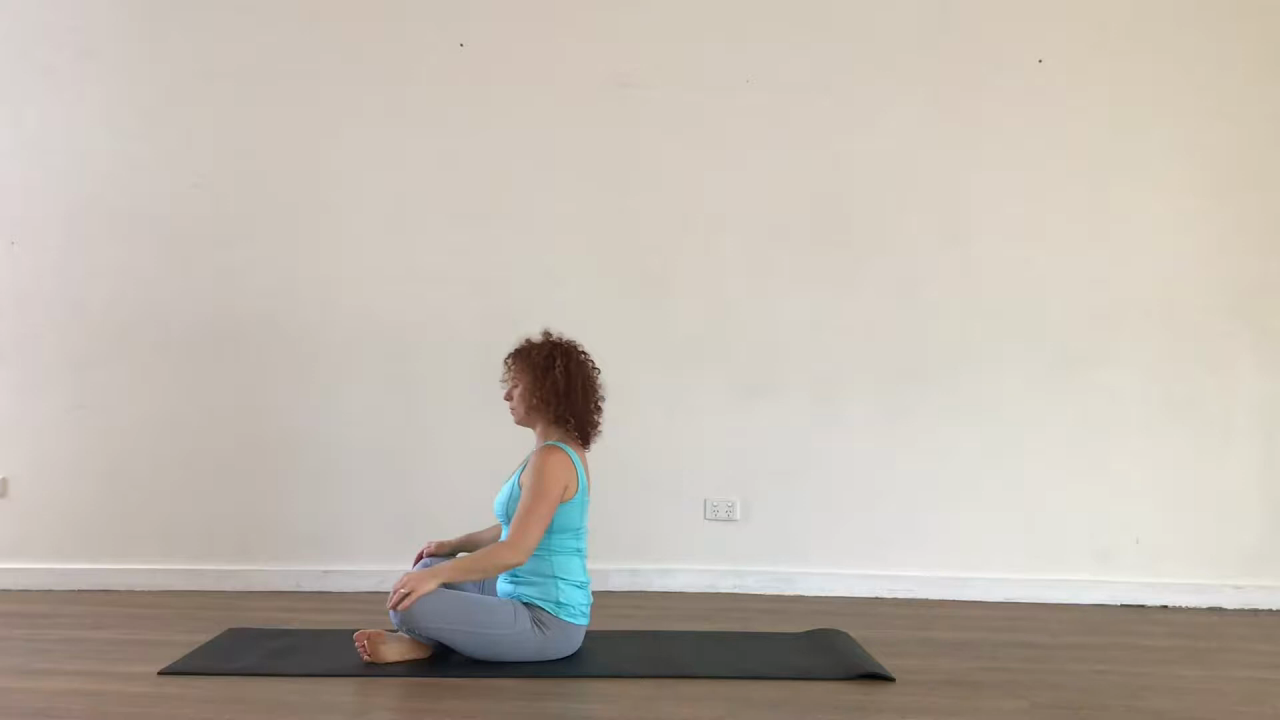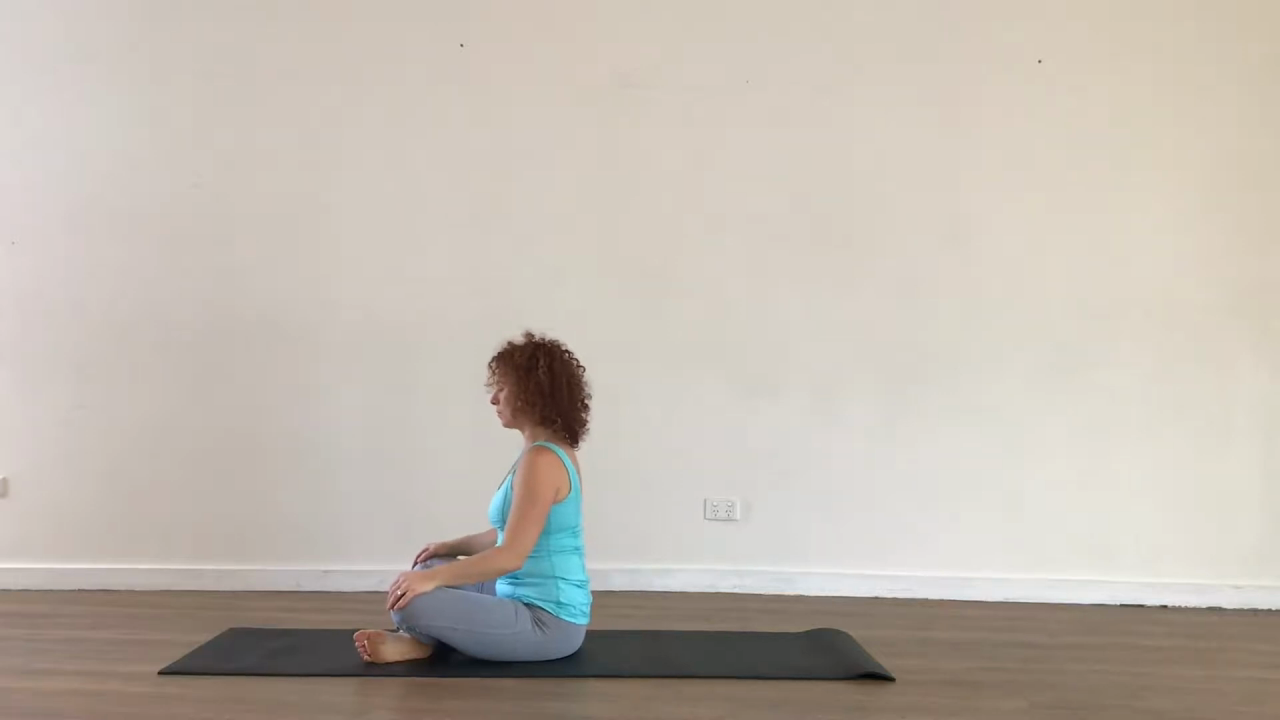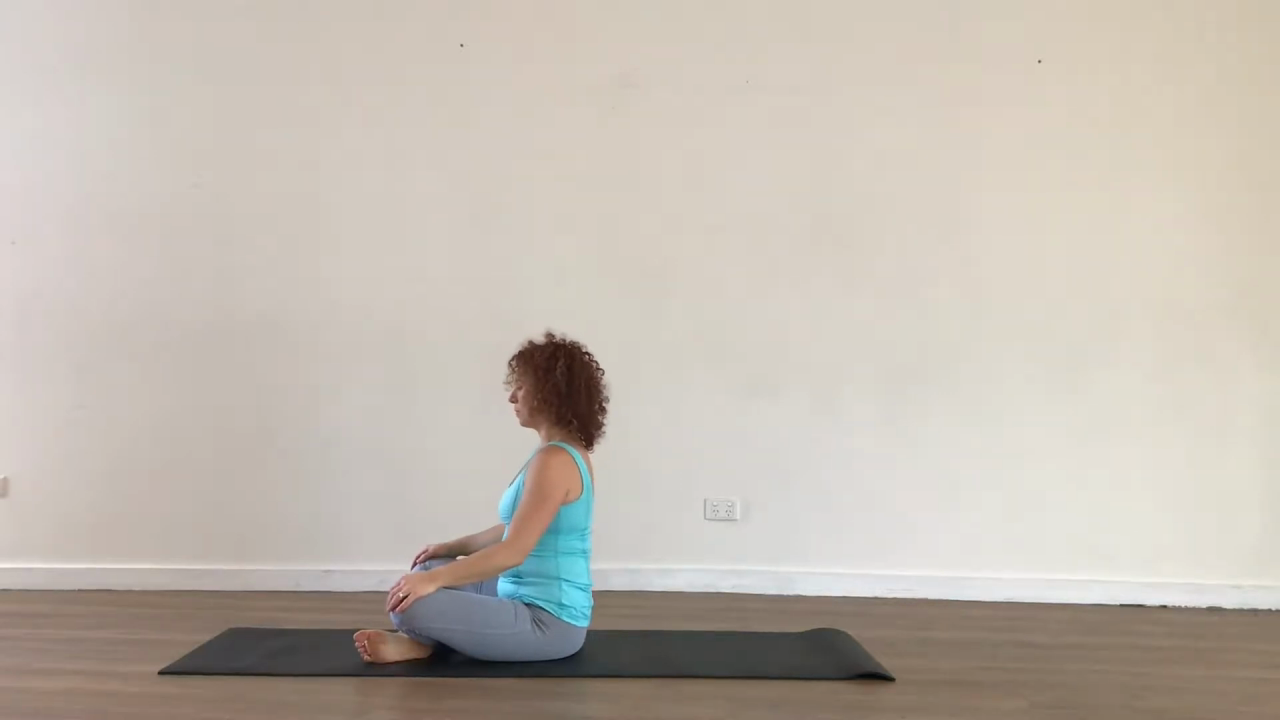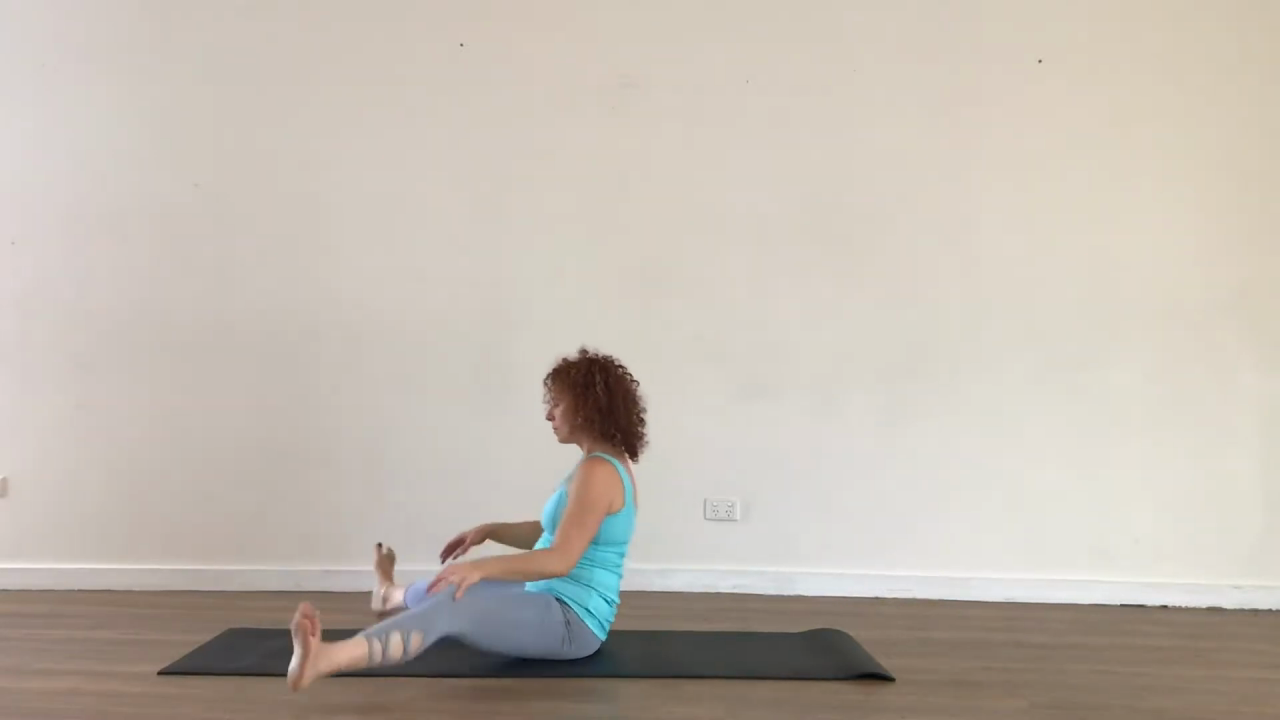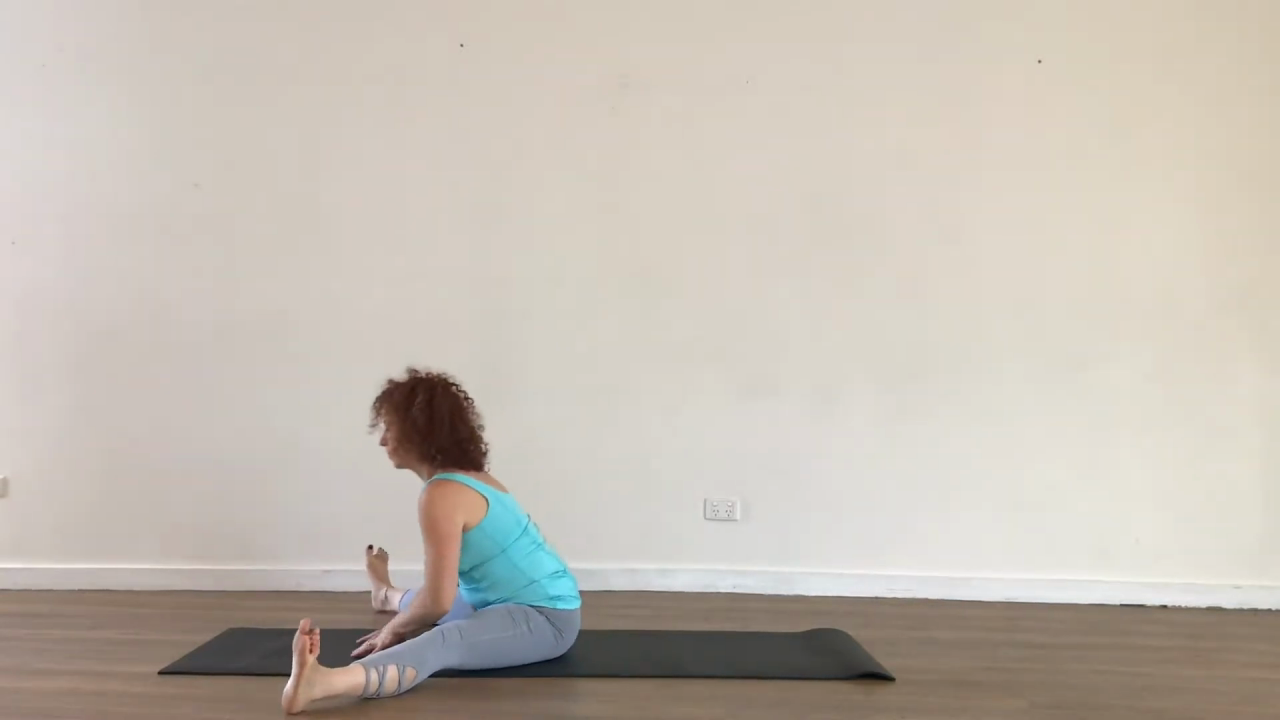
dt=1s
person 1, frame 1
left shoulder: (552, 460)
right shoulder: (558, 452)
left elbow: (515, 552)
right elbow: (515, 529)
left wrist: (437, 575)
right wrist: (454, 544)
left hip: (547, 623)
right hip: (532, 601)
left knee: (411, 604)
right knee: (430, 567)
left ankle: (421, 642)
person 1, frame 2
left shoulder: (541, 460)
right shoulder: (549, 452)
left elbow: (511, 556)
right elbow: (512, 535)
left wrist: (434, 578)
right wrist: (451, 547)
left hip: (547, 622)
right hip: (531, 601)
left knee: (412, 601)
right knee: (429, 567)
left ankle: (419, 642)
person 1, frame 3
left shoulder: (554, 461)
right shoulder: (564, 453)
left elbow: (513, 552)
right elbow: (515, 529)
left wrist: (435, 580)
right wrist: (452, 547)
left hip: (547, 624)
right hip: (534, 604)
left knee: (411, 603)
right knee: (429, 566)
left ankle: (418, 642)
person 1, frame 4
left shoulder: (597, 472)
right shoulder: (604, 462)
left elbow: (561, 561)
right elbow: (550, 532)
left wrist: (480, 567)
right wrist: (488, 530)
left hip: (571, 623)
right hip: (560, 606)
left knee: (451, 609)
right knee: (461, 586)
left ankle: (323, 661)
right ankle: (394, 595)
person 1, frame 5
left shoulder: (440, 495)
right shoulder: (468, 478)
left elbow: (439, 601)
right elbow: (446, 584)
left wrist: (395, 629)
right wrist: (401, 616)
left hip: (545, 619)
right hip: (529, 604)
left knee: (439, 645)
left ankle: (320, 684)
right ankle: (389, 594)
